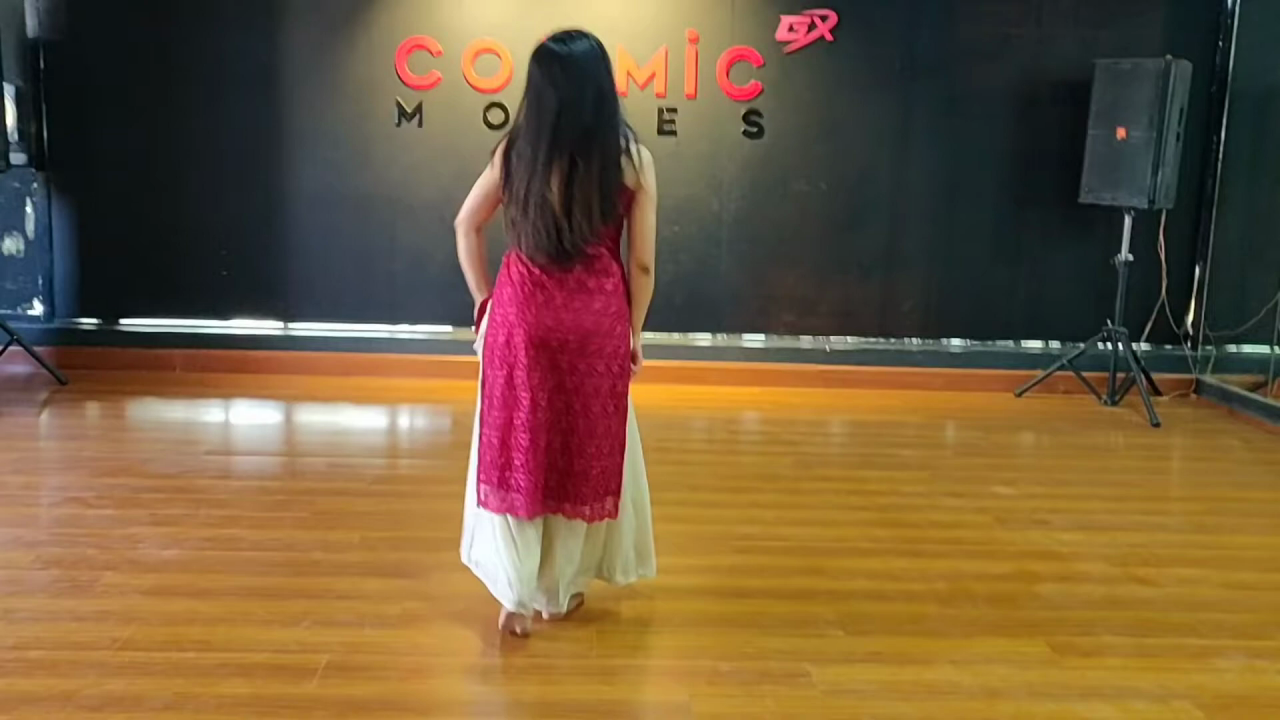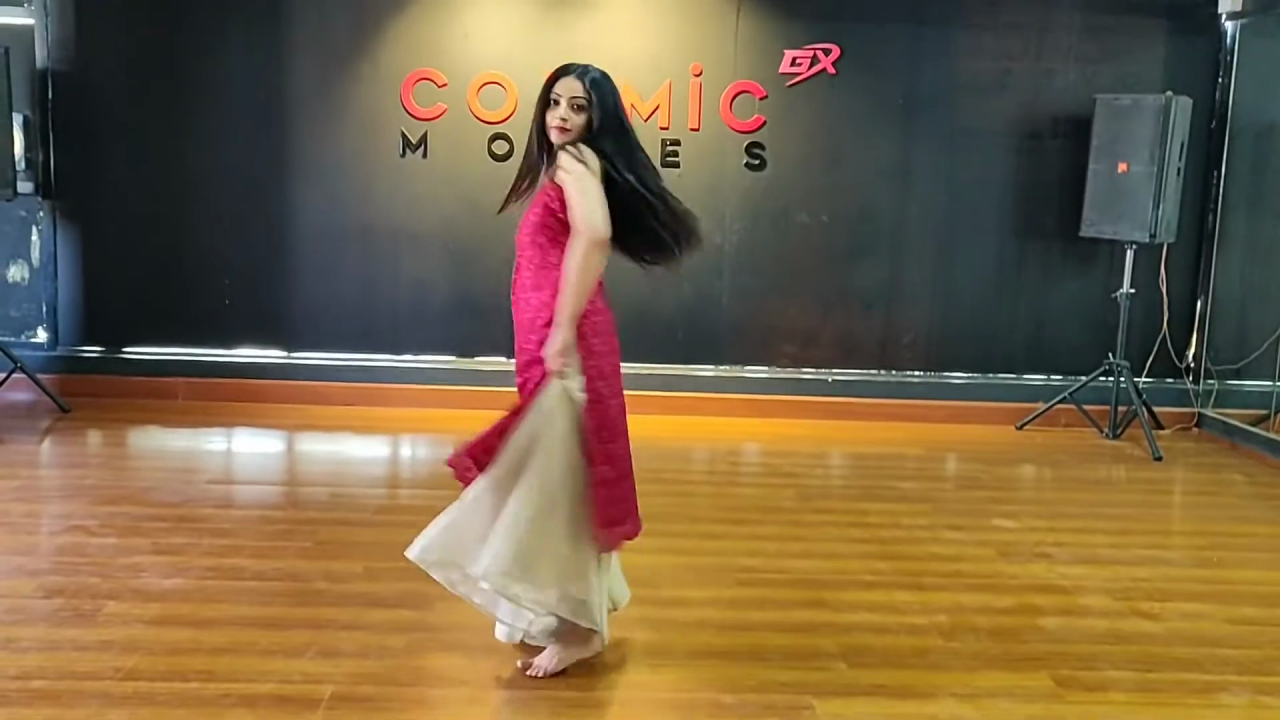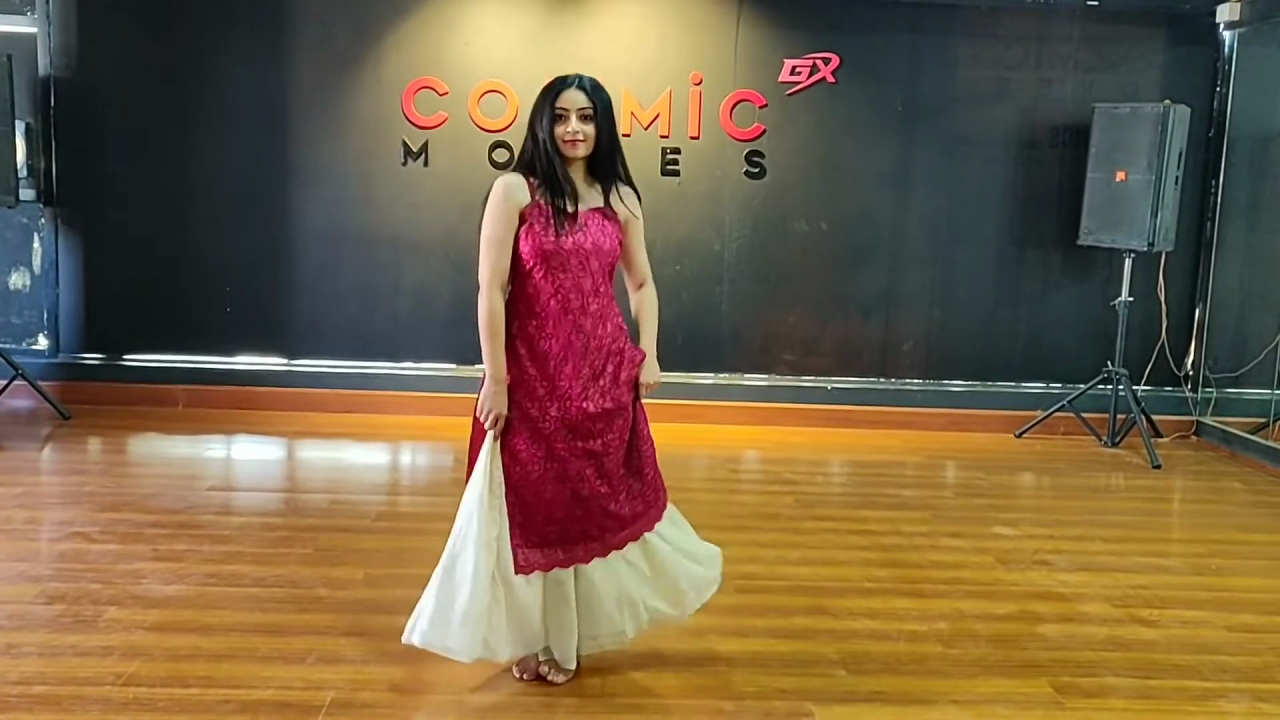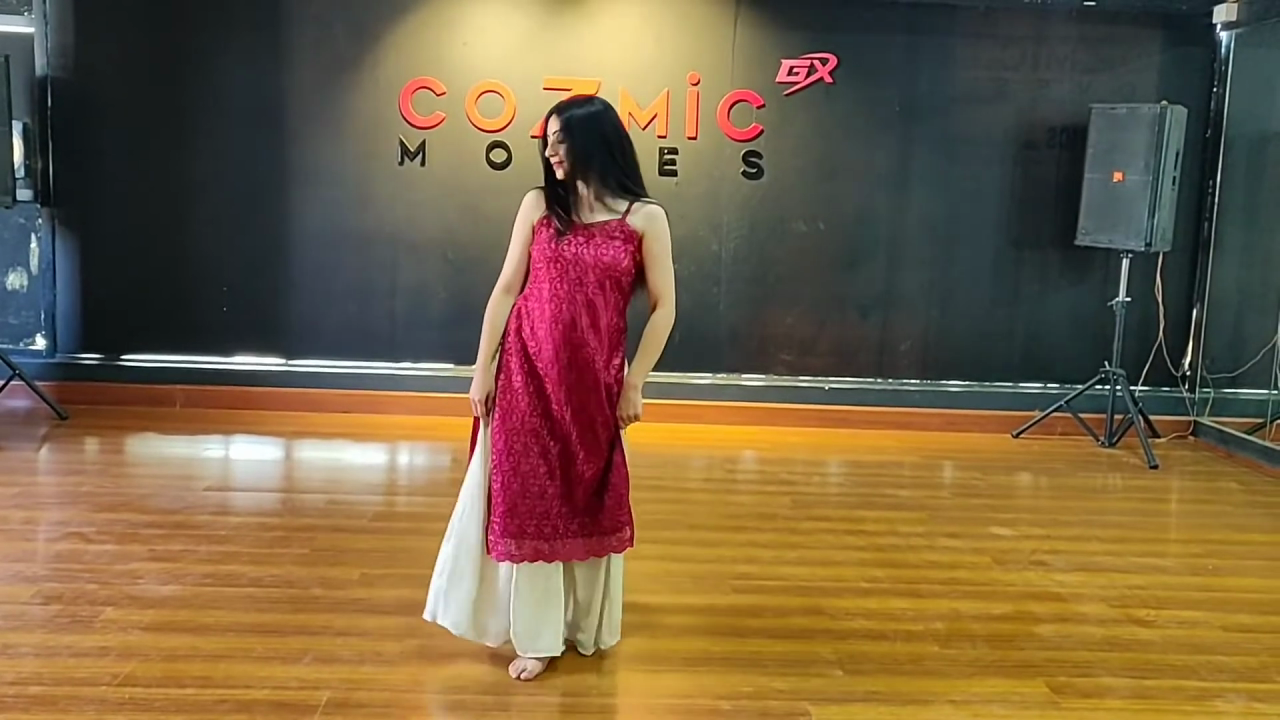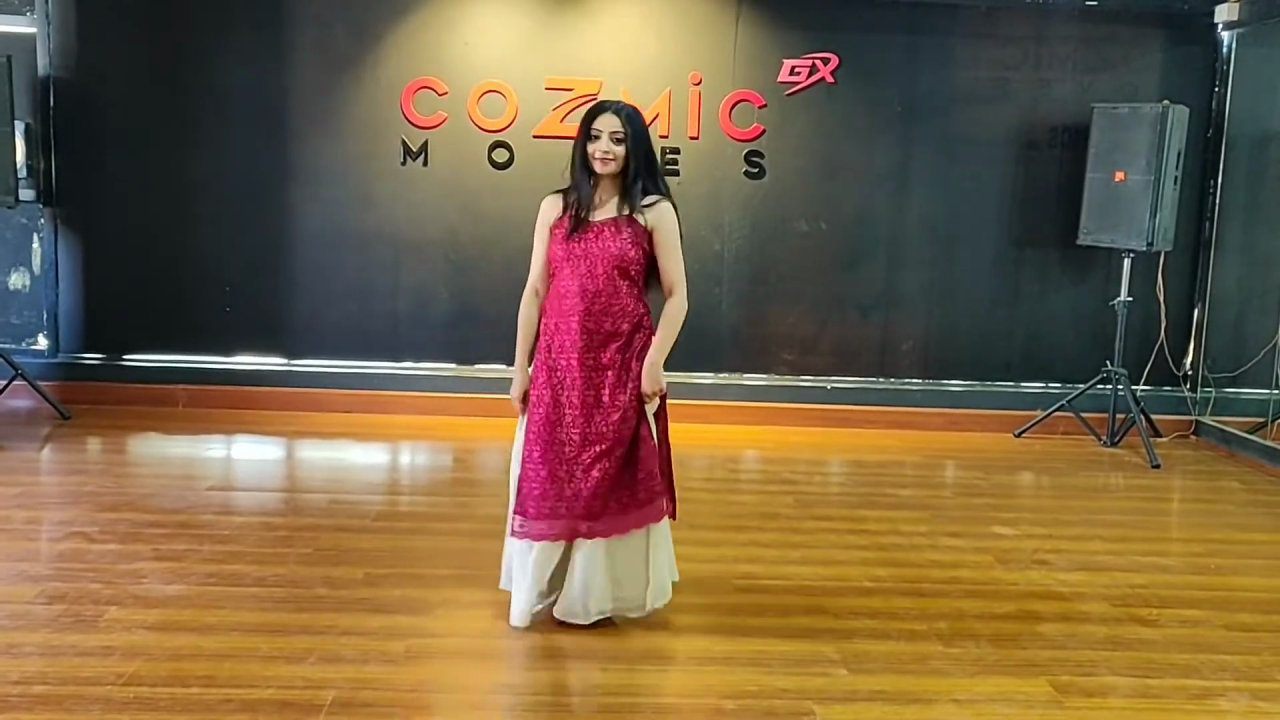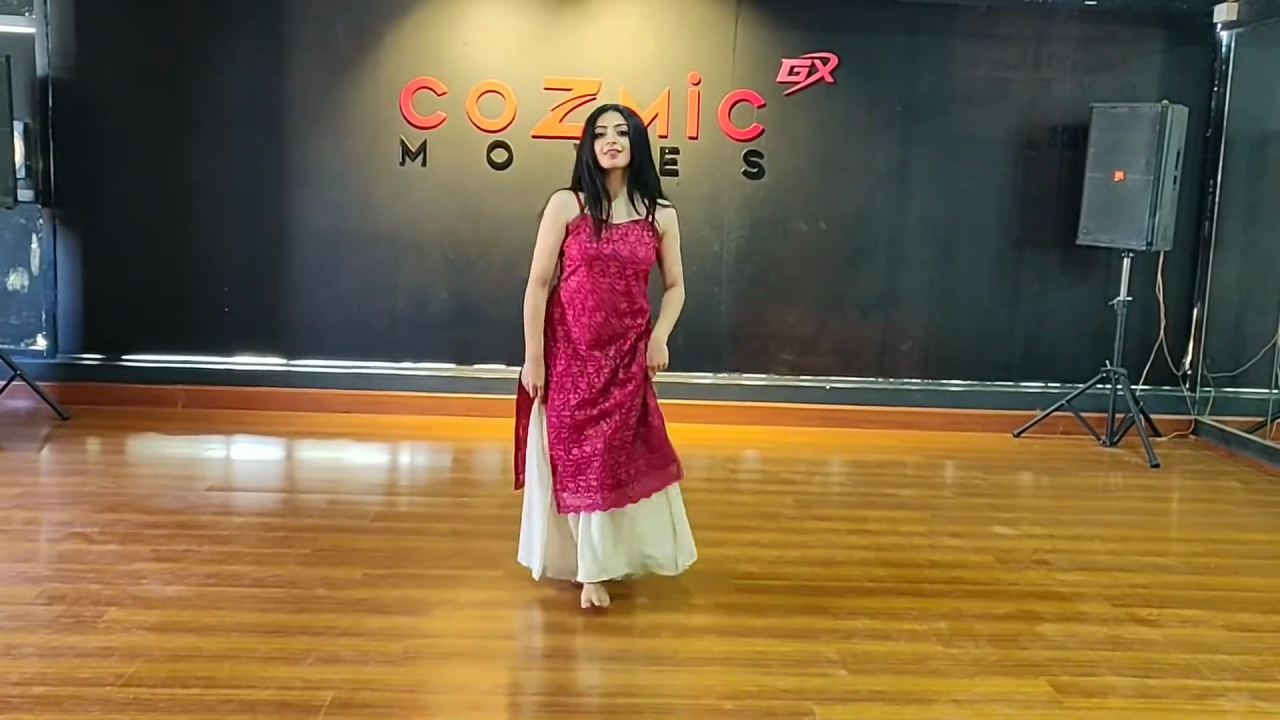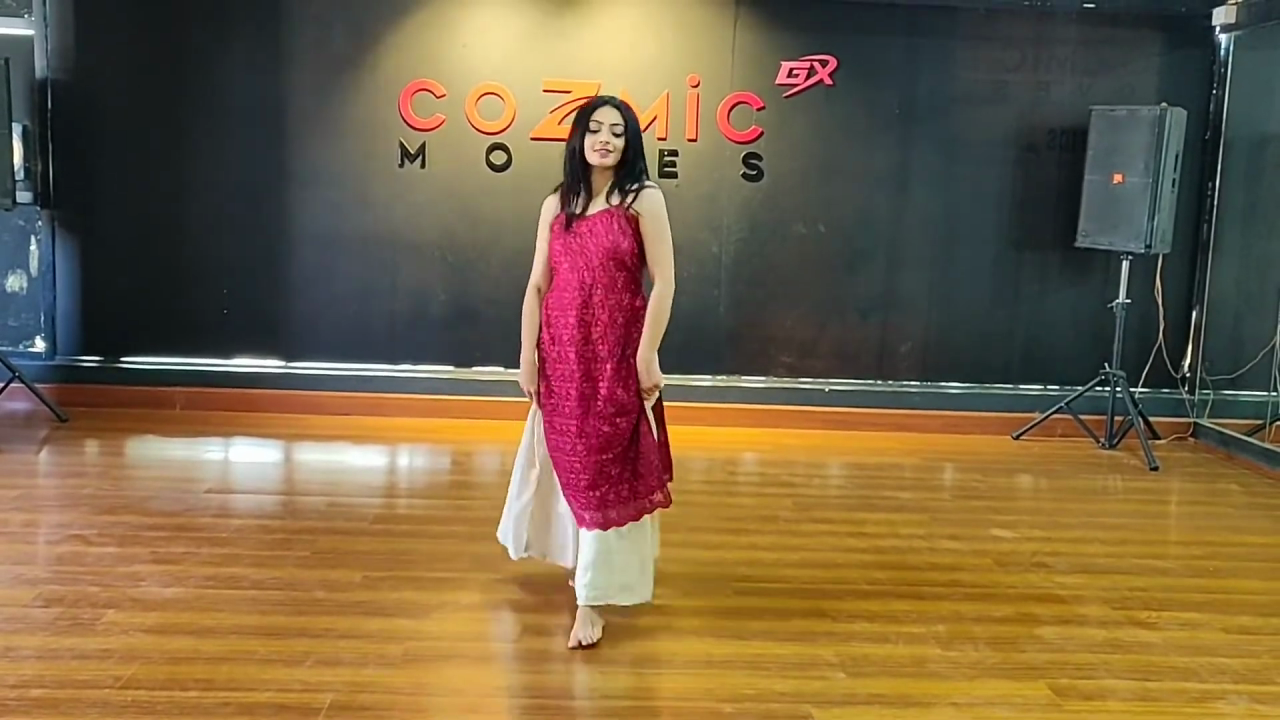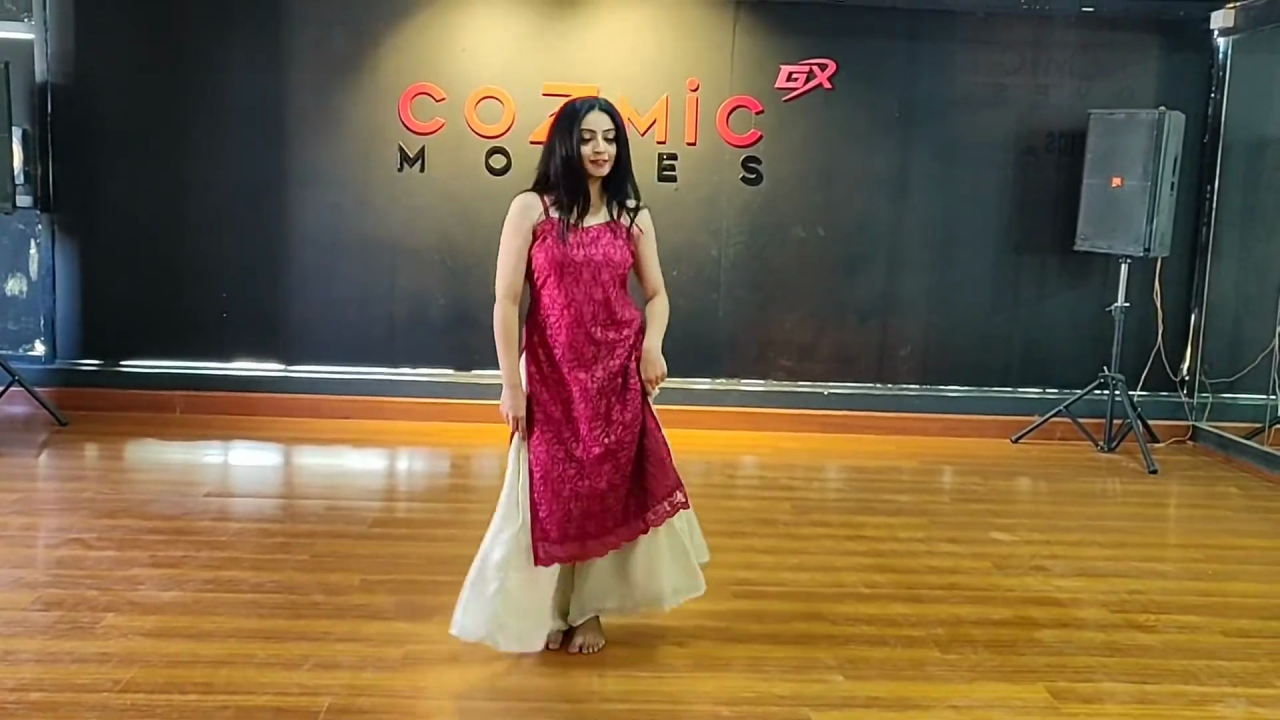
dt=0.7s
person 1, frame 1
left shoulder: (518, 147)
right shoulder: (631, 156)
left elbow: (466, 226)
right elbow: (641, 261)
left wrist: (484, 301)
right wrist: (632, 330)
left hip: (521, 317)
right hip: (598, 324)
left knee: (517, 454)
right knee: (587, 455)
left ankle: (518, 595)
right ankle: (560, 589)
person 1, frame 2
left shoulder: (575, 161)
right shoulder: (546, 171)
left elbow: (593, 236)
left wrist: (561, 332)
right wrist: (555, 336)
left hip: (568, 347)
right hip: (566, 346)
left knee: (551, 486)
right knee: (567, 485)
left ankle: (579, 625)
right ankle: (564, 615)
person 1, frame 3
left shoulder: (620, 200)
right shoulder: (514, 190)
left elbow: (641, 283)
right elbow: (491, 289)
left wrist: (647, 354)
right wrist: (495, 381)
left hip: (606, 377)
right hip: (533, 375)
left knee: (604, 502)
right knee: (533, 505)
left ankle: (578, 634)
right ankle: (535, 638)
person 1, frame 4
left shoulder: (644, 217)
right shoulder: (538, 205)
left elbow: (663, 307)
right elbow: (506, 290)
left wrist: (634, 386)
right wrist: (483, 369)
left hip: (595, 381)
right hip: (526, 373)
left knee: (591, 505)
right knee: (526, 502)
left ankle: (585, 622)
right ankle: (535, 637)
person 1, frame 5
left shoulder: (654, 211)
right shoulder: (555, 208)
left elbow: (676, 295)
right elbow: (535, 291)
left wrist: (654, 361)
right wrist: (521, 367)
left hip: (621, 364)
right hip: (559, 363)
left knee: (614, 479)
right knee: (548, 477)
left ankle: (590, 592)
right ankle: (542, 584)
person 1, frame 6
left shoulder: (660, 214)
right shoulder: (566, 205)
left elbow: (675, 286)
right elbow: (538, 283)
left wrist: (660, 336)
right wrist: (534, 357)
left hip: (626, 355)
right hip: (568, 351)
left knee: (615, 459)
right knee: (570, 457)
left ankle: (600, 567)
right ankle: (576, 561)
person 1, frame 7
left shoulder: (643, 199)
right shoulder: (556, 205)
left elbow: (664, 282)
right elbow: (538, 286)
left wrist: (647, 356)
right wrist: (527, 357)
left hip: (616, 355)
right hip: (560, 356)
left knee: (607, 472)
right knee: (568, 463)
left ankle: (591, 600)
right ankle: (587, 556)
person 1, frame 8
left shoulder: (633, 215)
right shoulder: (530, 209)
left elbow: (656, 294)
right elbow: (505, 300)
left wrist: (652, 345)
right wrist: (512, 383)
left hip: (617, 375)
right hip: (552, 373)
left knee: (608, 493)
right knee: (549, 495)
left ankle: (587, 611)
right ankle: (535, 615)
